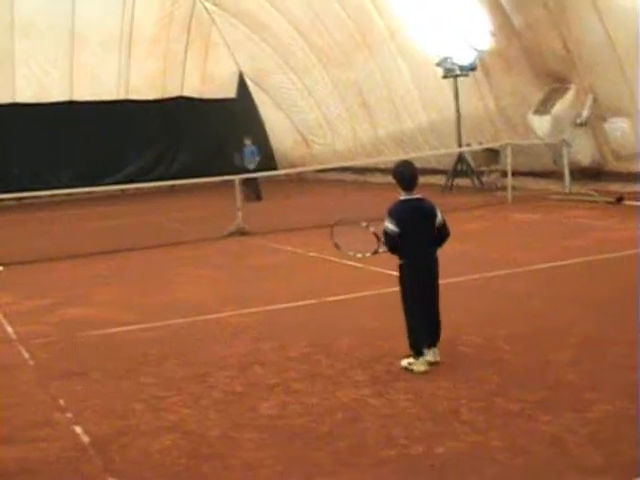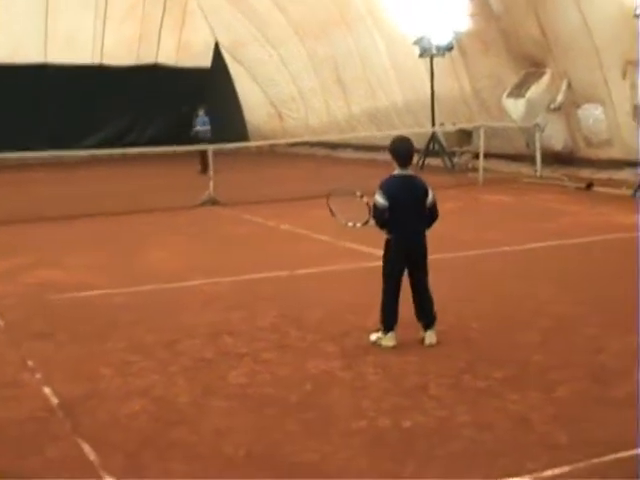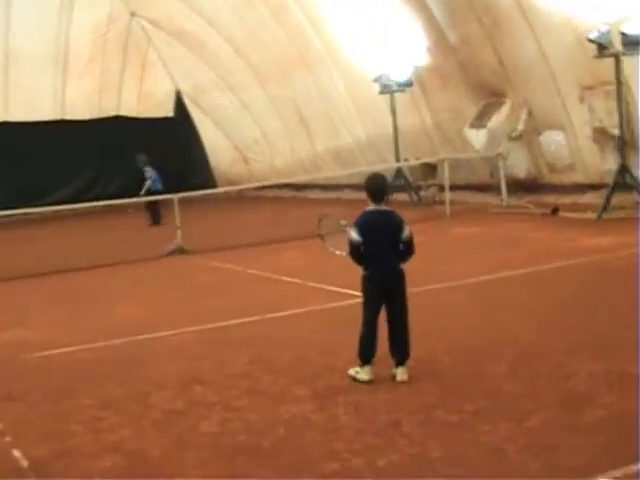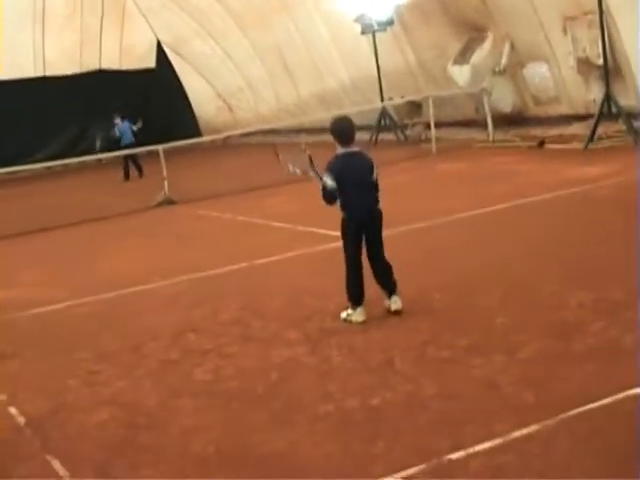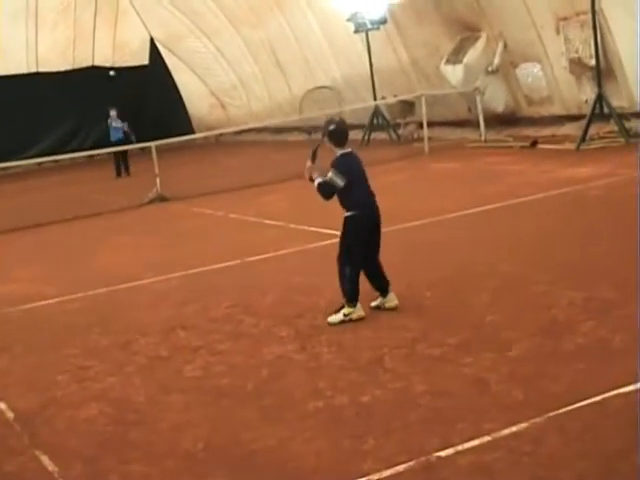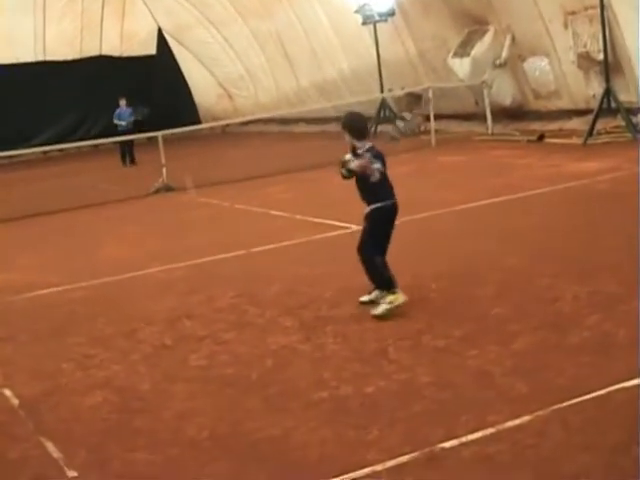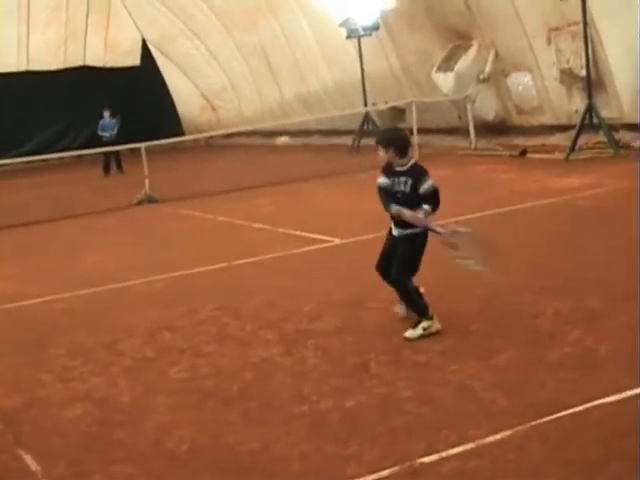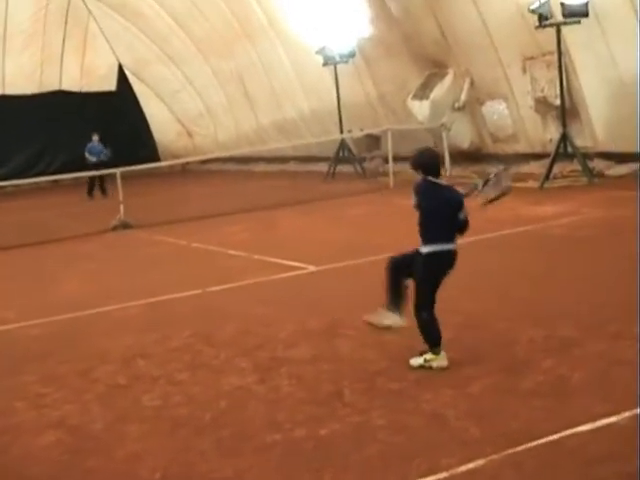
dt=0.5s
person 1, frame 1
left shoulder: (395, 211)
right shoulder: (429, 206)
left elbow: (391, 243)
right elbow: (443, 233)
left wrist: (402, 251)
left hip: (410, 266)
right hip: (430, 263)
left knee: (413, 310)
right knee: (431, 306)
left ankle: (419, 358)
right ankle: (432, 349)
person 1, frame 2
left shoulder: (387, 185)
right shoulder: (421, 185)
left elbow: (379, 217)
right elbow: (433, 214)
left wrist: (389, 227)
left hip: (396, 242)
right hip: (418, 242)
left knee: (391, 286)
right knee: (421, 285)
left ankle: (387, 333)
right ankle: (429, 330)
person 1, frame 3
left shoulder: (362, 221)
right shoulder: (397, 220)
left elbow: (355, 252)
right elbow: (409, 249)
left hip: (372, 277)
right hip: (394, 276)
left knee: (369, 321)
right knee: (398, 321)
left ankle: (365, 367)
right ankle: (401, 367)
person 1, frame 4
left shoulder: (334, 165)
right shoulder: (366, 160)
left elbow: (329, 197)
right elbow: (374, 187)
left wrist: (343, 197)
left hip: (351, 218)
right hip: (372, 214)
left knee: (353, 262)
right knee: (377, 256)
left ankle: (357, 308)
right ankle: (393, 296)
person 1, frame 5
left shoulder: (340, 163)
right shoulder: (352, 159)
left elbow: (327, 192)
left wrist: (315, 176)
right wrist: (318, 177)
left hip: (357, 216)
right hip: (371, 212)
left knee: (347, 260)
right knee: (368, 257)
left ankle: (352, 307)
right ankle: (386, 295)
person 1, frame 6
left shoulder: (374, 155)
right shoulder: (355, 154)
left elbow: (379, 182)
right elbow: (345, 172)
left wrist: (368, 170)
right wrist: (354, 166)
left hip: (382, 208)
right hip: (376, 208)
left knee: (371, 251)
right knee: (365, 249)
left ankle: (392, 293)
right ankle: (382, 289)
person 1, frame 7
left shoulder: (419, 173)
right shoulder: (387, 170)
left elbow: (433, 200)
right elbow: (385, 196)
left wrist: (420, 214)
right wrist: (402, 212)
left hip: (413, 234)
right hip: (396, 230)
left knee: (400, 278)
right knee: (384, 268)
left ankle: (428, 320)
right ankle: (411, 295)
person 1, frame 8
left shoulder: (422, 187)
right shoulder: (455, 196)
right elbow: (462, 228)
left hip: (432, 255)
right hip: (448, 253)
left knee: (423, 305)
right knee: (397, 265)
left ankle: (436, 353)
right ankle: (393, 313)
